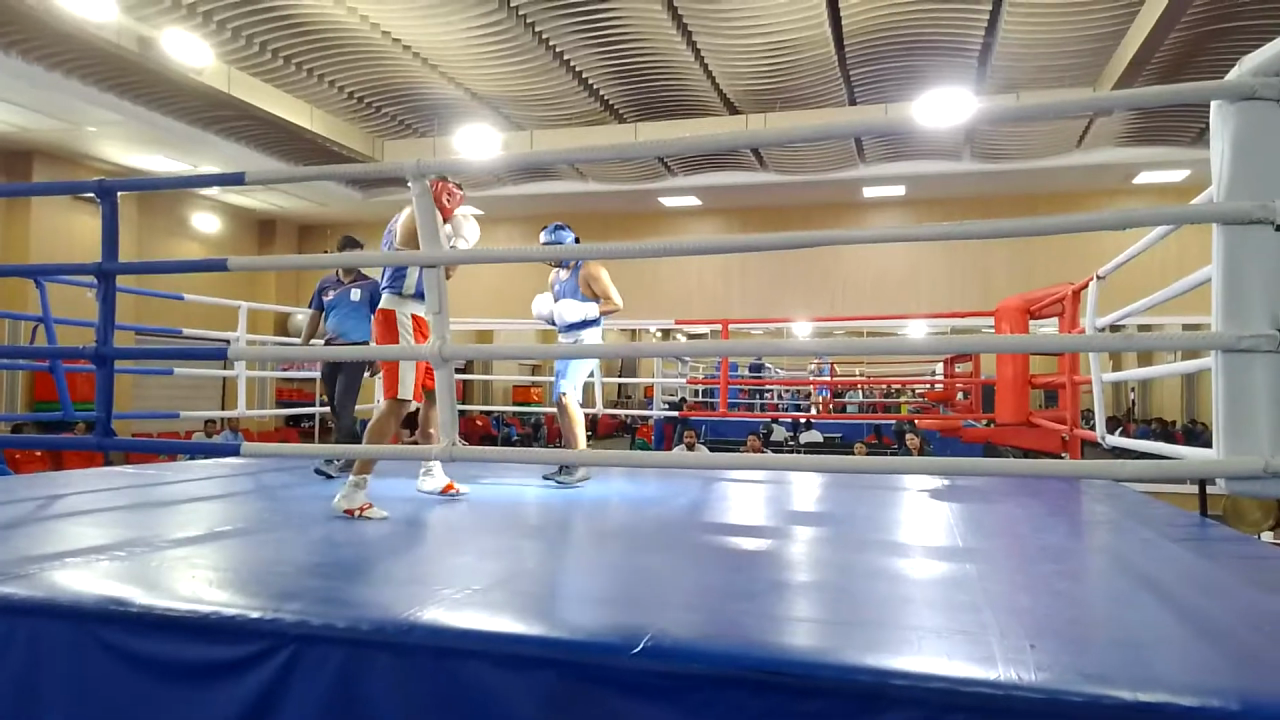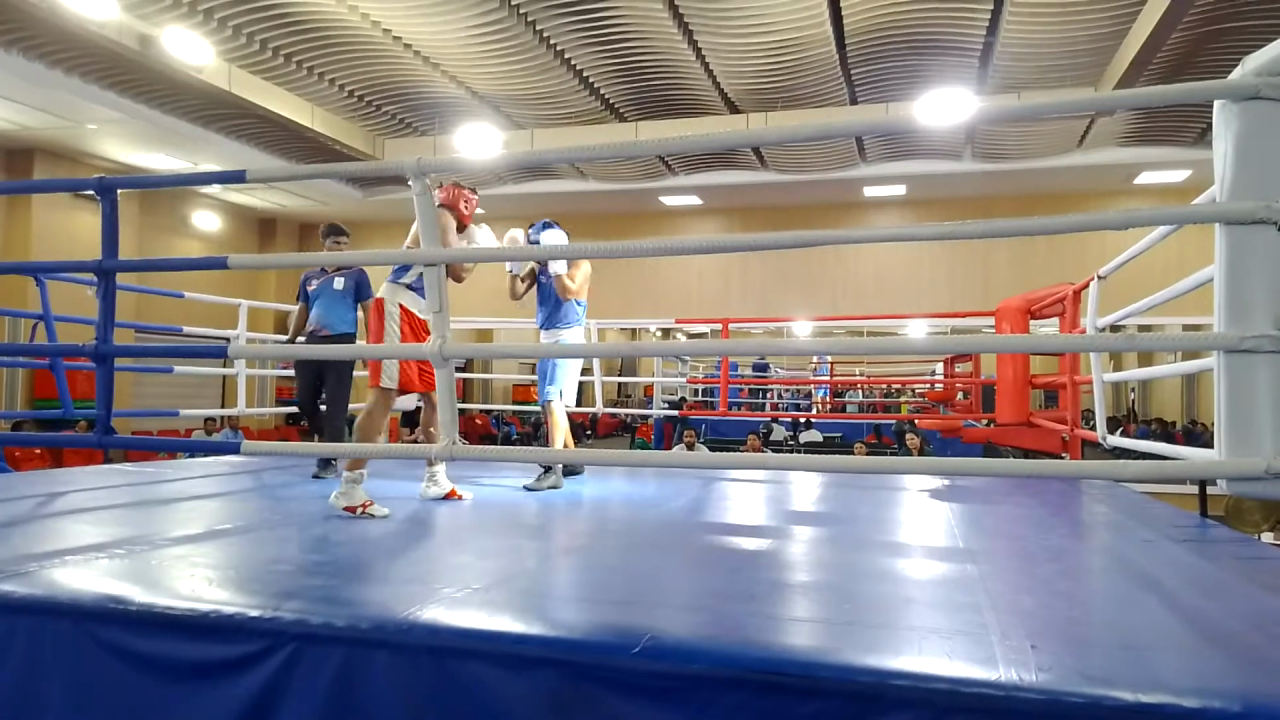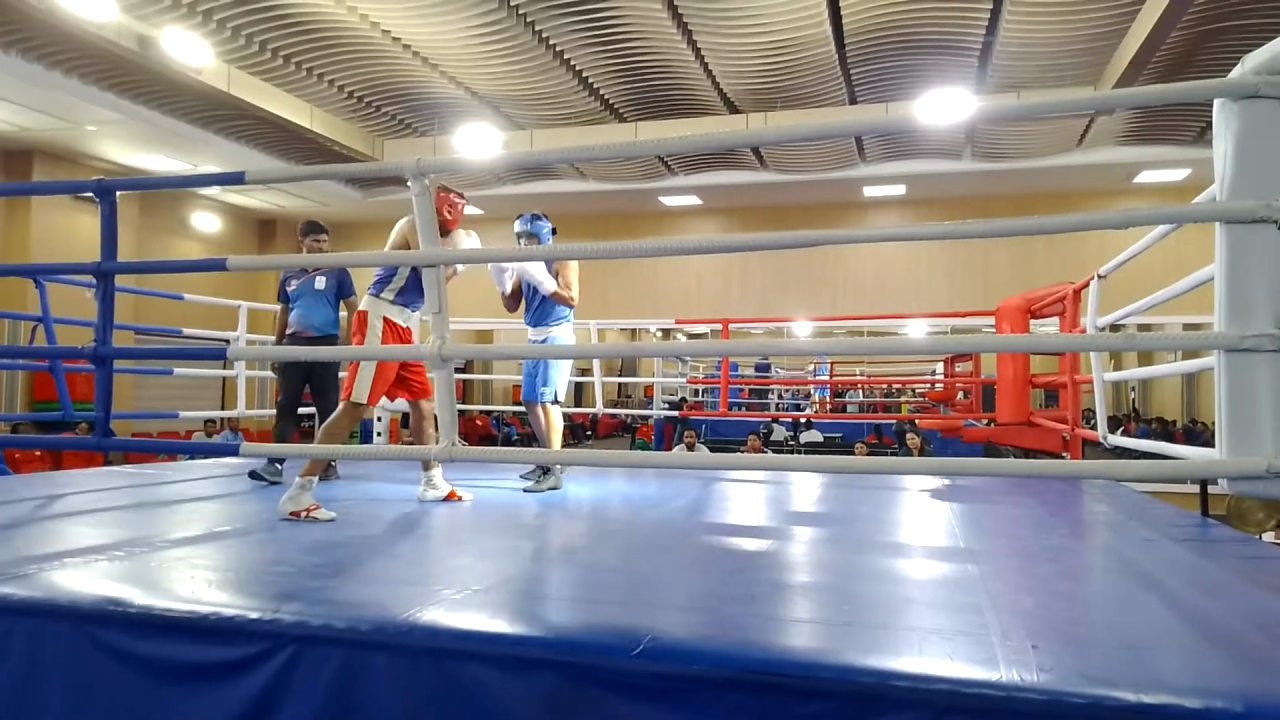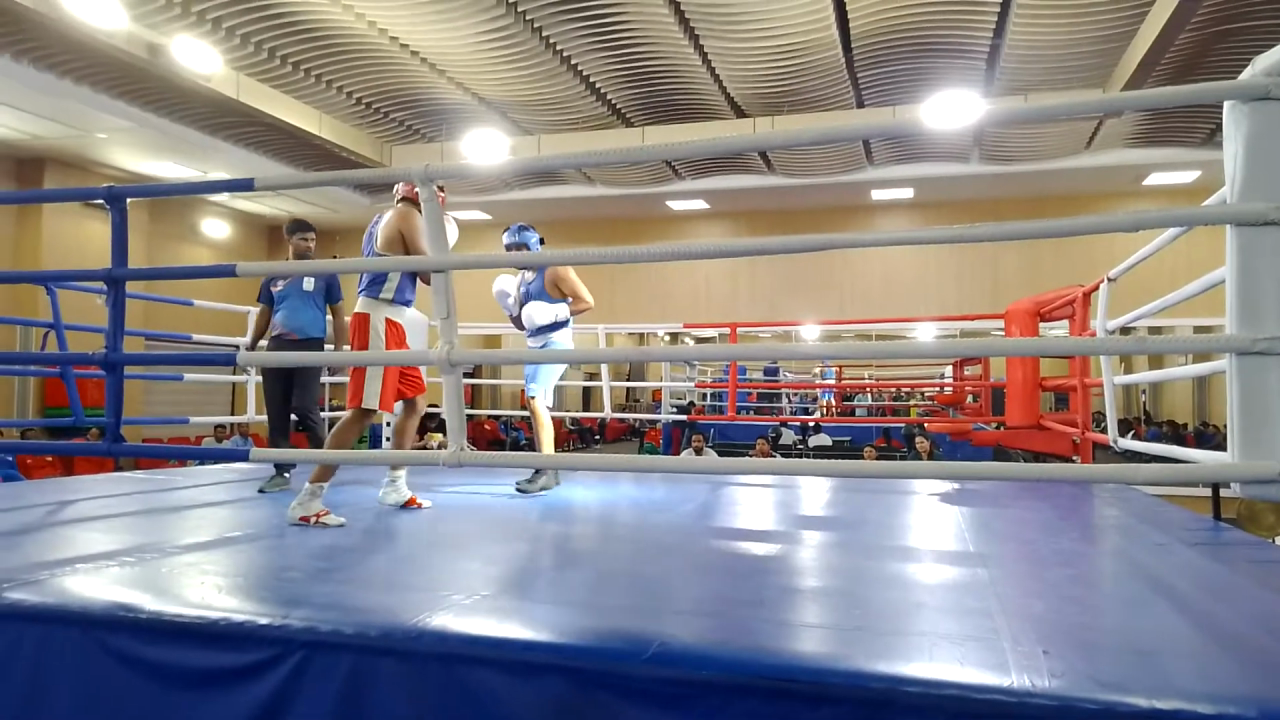
dt=0.3s
person 1, frame 1
left shoulder: (401, 219)
right shoulder: (425, 212)
right elbow: (444, 270)
left wrist: (450, 240)
right wrist: (461, 240)
left hip: (409, 315)
right hip: (402, 315)
left knee: (433, 392)
right knee: (398, 402)
left ankle: (431, 474)
right ankle: (352, 492)
person 1, frame 2
left shoulder: (434, 223)
right shoulder: (440, 217)
left elbow: (438, 269)
right elbow: (458, 272)
left wrist: (466, 245)
right wrist: (478, 247)
left hip: (414, 314)
right hip: (397, 308)
left knee: (434, 395)
right knee: (385, 395)
left ankle: (435, 480)
right ankle: (349, 489)
person 1, frame 3
left shoulder: (412, 227)
right shoulder: (417, 225)
left wrist: (452, 252)
left hip: (397, 325)
right hip: (380, 321)
left knee: (423, 403)
right knee: (354, 406)
left ankle: (434, 483)
right ankle: (297, 495)
person 1, frame 4
left shoulder: (383, 220)
right shoulder: (407, 216)
right elbow: (429, 275)
left wrist: (433, 244)
left hip: (388, 324)
right hip: (378, 321)
left knee: (415, 401)
right knee: (362, 412)
left ankle: (394, 486)
right ankle: (307, 500)
person 2, frame 1
left shoulder: (590, 269)
right shoulder: (554, 276)
left elbow: (616, 305)
left wrist: (582, 310)
right wrist: (548, 314)
left hip: (585, 342)
right hip: (564, 344)
left knee: (567, 396)
right knee: (562, 404)
left ankle: (580, 462)
right ankle: (572, 463)
person 2, frame 2
left shoulder: (578, 264)
right shoulder: (538, 266)
left elbow: (566, 294)
right elbow: (516, 293)
left wrist: (557, 263)
right wrist: (513, 262)
left hip: (568, 341)
right hip: (546, 342)
left knee: (554, 401)
right knee: (549, 404)
left ankle: (554, 470)
person 2, frame 3
left shoulder: (564, 261)
right shoulder: (524, 265)
left elbow: (571, 299)
right elbow: (510, 306)
left wrist: (543, 279)
right wrist: (503, 282)
left hip: (557, 338)
right hip: (535, 339)
left knee: (548, 401)
right knee: (531, 402)
left ankle: (553, 471)
right ankle: (546, 462)
person 2, frame 4
left shoulder: (556, 270)
right shoulder: (520, 279)
left elbow: (587, 301)
left wrist: (553, 313)
right wrist: (509, 306)
left hip: (555, 343)
right hip: (534, 346)
left knee: (534, 398)
right knee: (537, 404)
left ankle: (546, 469)
right ankle: (547, 469)
person 3, frame 1
left shoulder: (370, 285)
right shoulder: (325, 284)
right elbow: (314, 318)
right wrist: (302, 346)
left knee: (343, 403)
right knee: (338, 408)
left ankle: (333, 459)
person 3, frame 2
left shoulder: (356, 274)
right shoulder: (309, 276)
left elbow: (368, 311)
right elbow: (302, 312)
right wrist: (290, 341)
left hip: (342, 343)
right hip: (312, 343)
left knee: (335, 404)
right knee: (304, 399)
left ankle: (330, 459)
right ankle: (329, 442)
person 3, frame 3
left shoulder: (337, 273)
right shoulder: (289, 276)
left elbow: (352, 309)
right elbow: (283, 314)
left wrist: (349, 341)
right wrist: (276, 348)
left hip: (325, 346)
right hip: (293, 346)
left knee: (326, 407)
right knee: (285, 406)
left ankle: (329, 463)
right ankle: (275, 464)
person 3, frame 4
left shoulder: (325, 275)
right shoulder: (273, 276)
left elbow: (338, 314)
right elbow: (264, 315)
left wrist: (339, 350)
right wrist: (251, 347)
left hip: (310, 348)
right hip: (277, 349)
left knee: (305, 407)
right knee: (277, 414)
right ankle: (282, 472)
